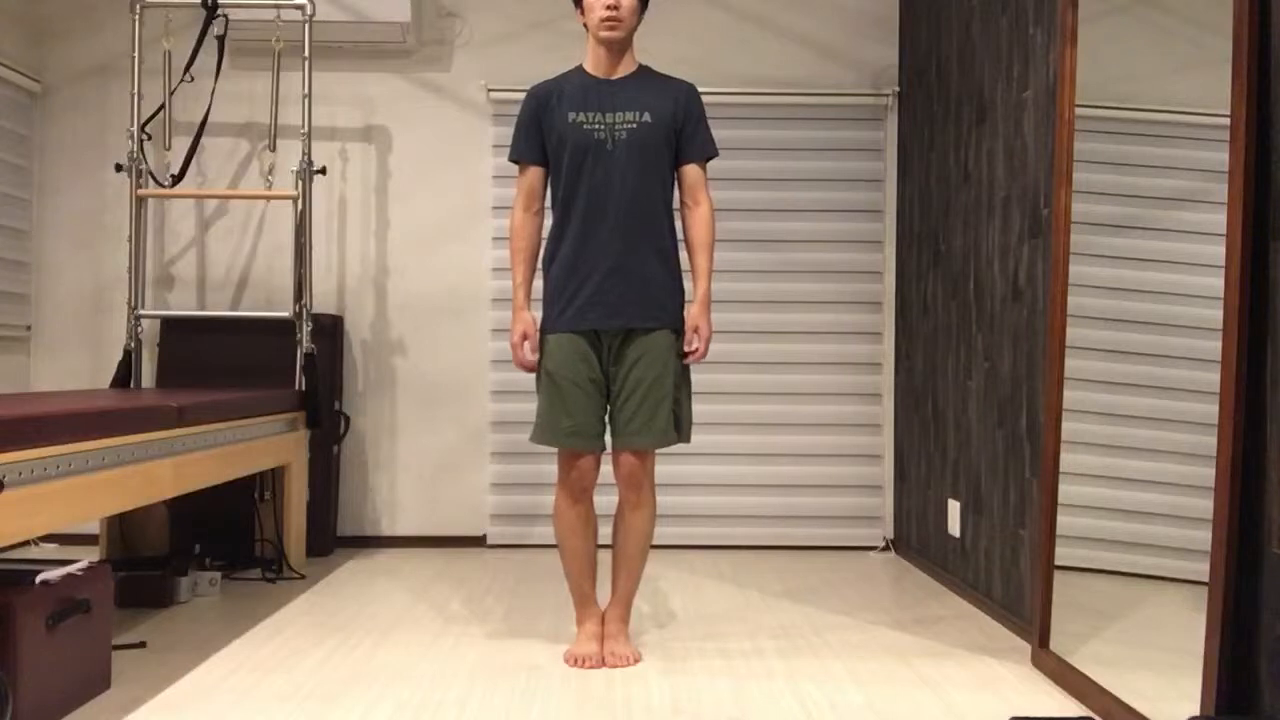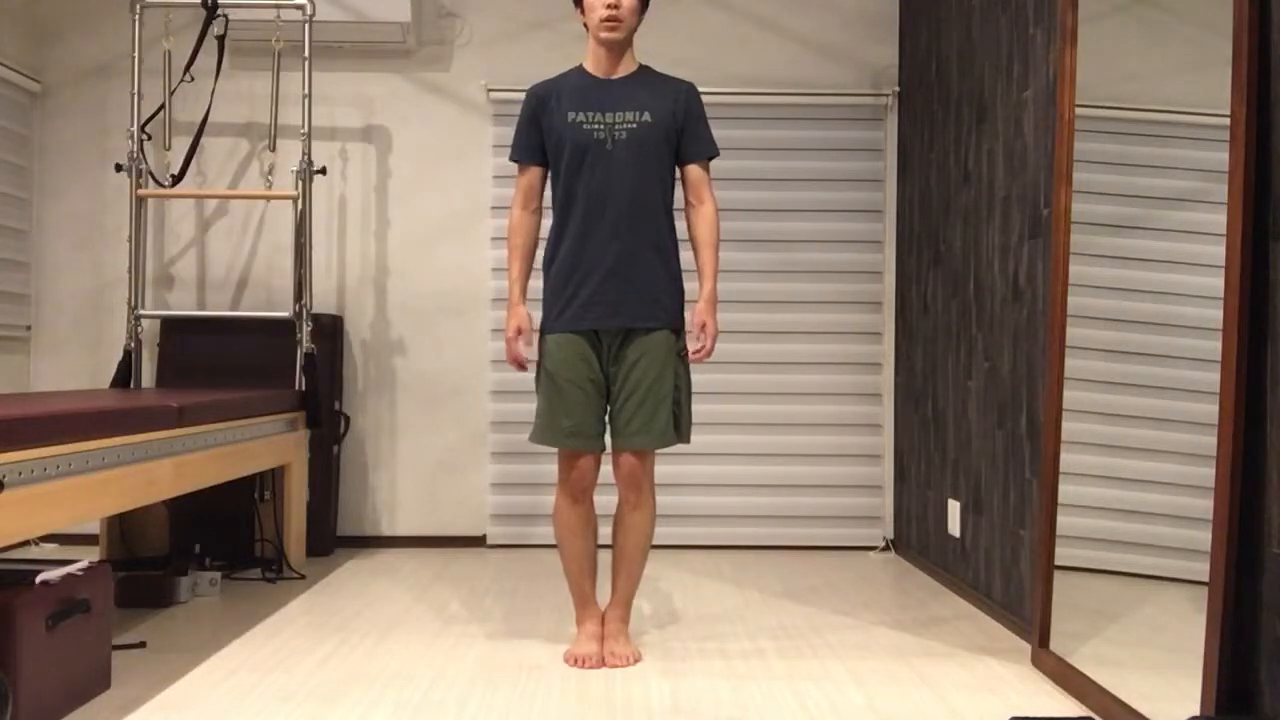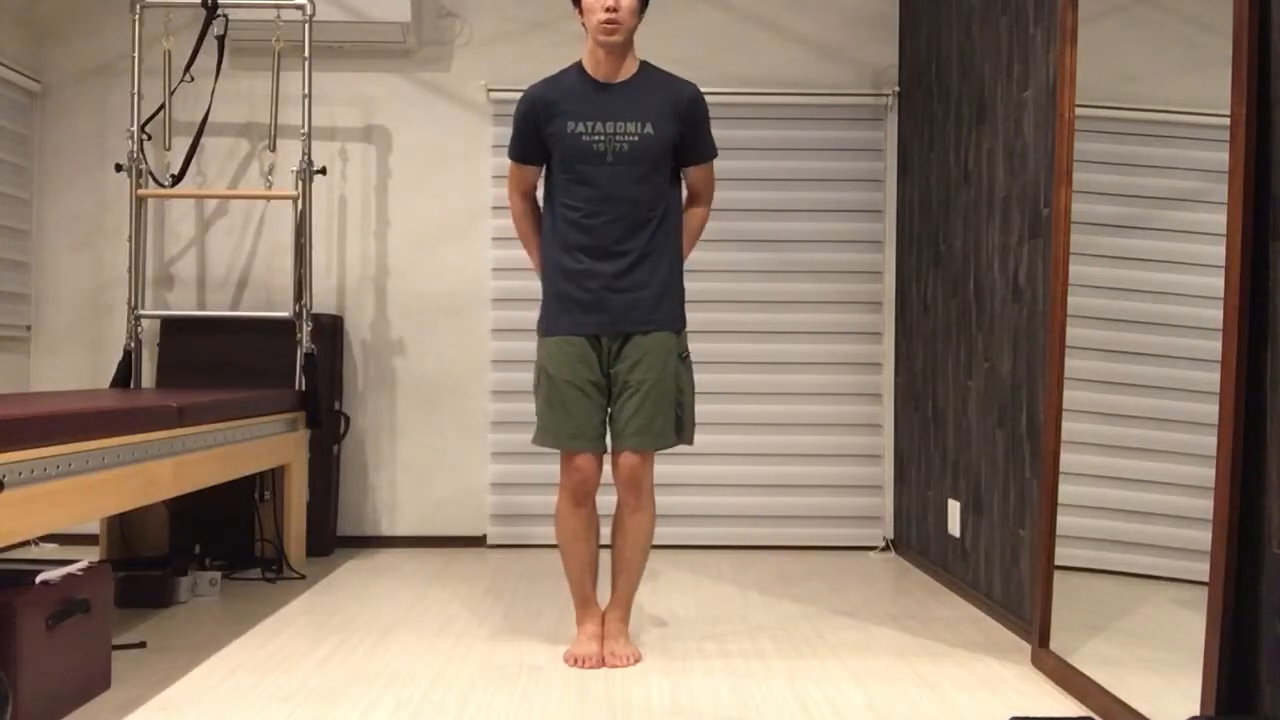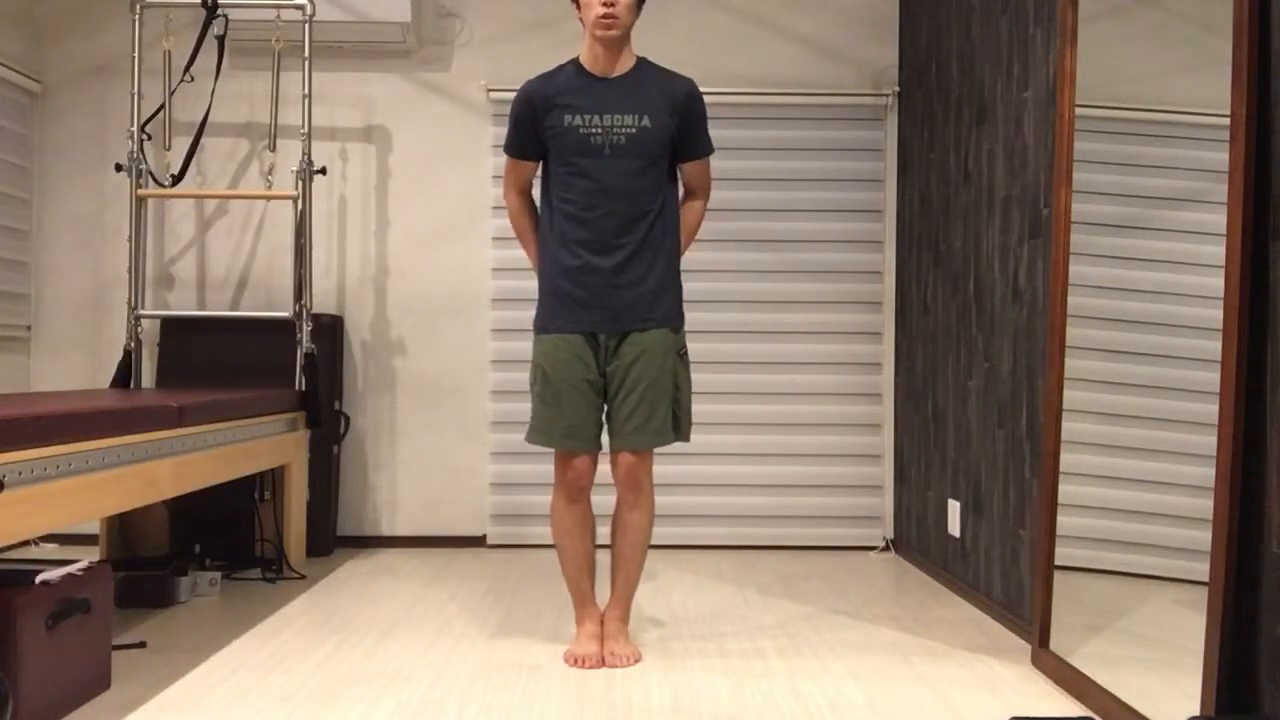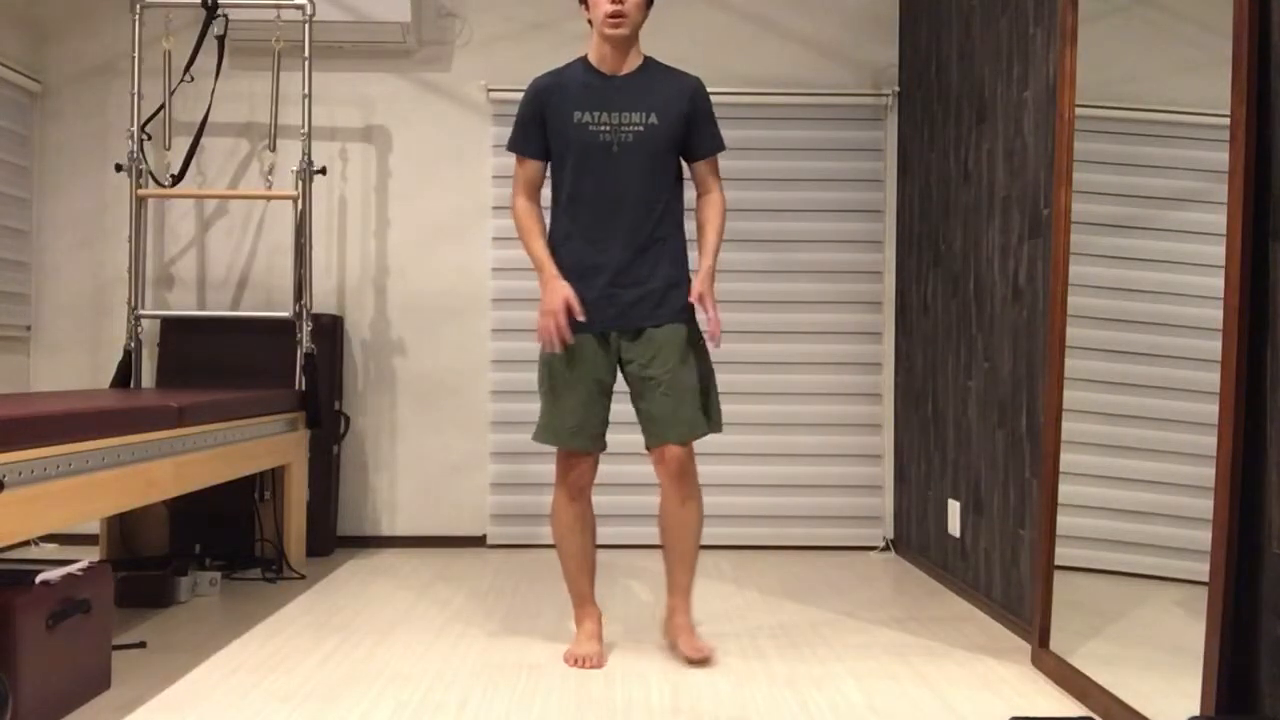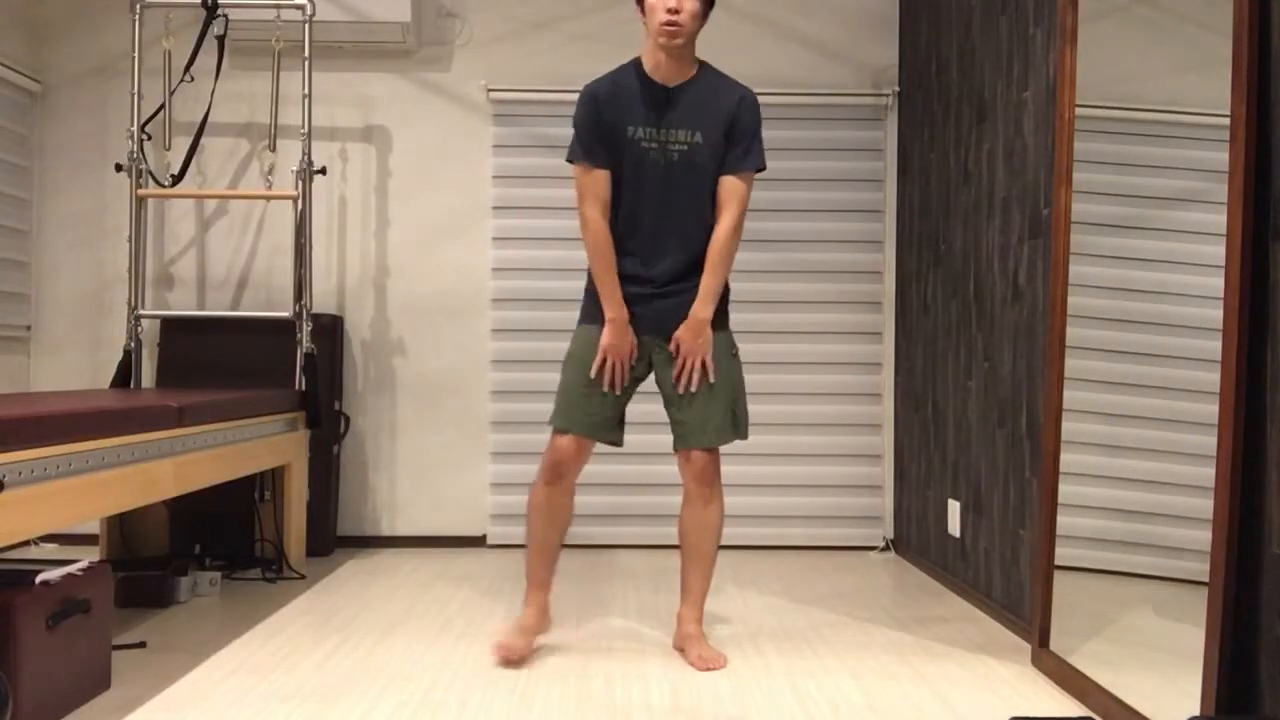
dt=0.7s
person 1, frame 1
left shoulder: (676, 98)
right shoulder: (547, 100)
left elbow: (696, 202)
right elbow: (527, 208)
left wrist: (700, 298)
right wrist: (520, 304)
left hip: (651, 316)
right hip: (570, 315)
left knee: (635, 470)
right knee: (576, 472)
left ankle: (619, 620)
right ankle: (585, 619)
person 1, frame 2
left shoulder: (676, 98)
right shoulder: (547, 99)
left elbow: (700, 201)
right elbow: (526, 206)
left wrist: (707, 295)
right wrist: (515, 301)
left hip: (651, 315)
right hip: (570, 314)
left knee: (635, 471)
right knee: (576, 472)
left ankle: (620, 619)
right ankle: (587, 618)
person 1, frame 3
left shoulder: (679, 100)
right shoulder: (544, 101)
left elbow: (699, 196)
right elbow: (521, 195)
left wrist: (660, 269)
right wrist: (553, 273)
left hip: (651, 320)
right hip: (569, 319)
left knee: (633, 473)
right knee: (578, 475)
left ankle: (619, 619)
right ankle: (585, 618)
person 1, frame 4
left shoulder: (677, 95)
right shoulder: (541, 95)
left elbow: (696, 193)
right elbow: (516, 191)
left wrist: (656, 264)
right wrist: (551, 268)
left hip: (648, 316)
right hip: (564, 316)
left knee: (633, 471)
right knee: (572, 473)
left ankle: (618, 618)
right ankle: (585, 619)
person 1, frame 5
left shoulder: (682, 93)
right shoulder: (549, 93)
left elbow: (710, 189)
right elbow: (524, 195)
left wrist: (705, 270)
right wrist: (550, 276)
left hip: (662, 310)
right hip: (579, 310)
left knee: (677, 462)
right knee: (574, 471)
left ankle: (680, 613)
right ankle: (586, 618)
person 1, frame 6
left shoulder: (734, 104)
right shoulder: (603, 98)
left elbow: (730, 218)
right elbow: (594, 214)
left wrist: (701, 318)
right wrist: (615, 318)
left hip: (695, 313)
right hip: (611, 309)
left knee: (701, 467)
right knee: (562, 455)
left ankle: (690, 624)
right ankle: (534, 607)
